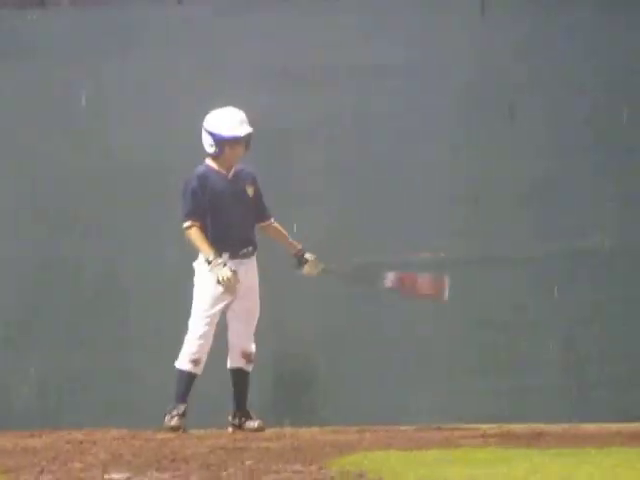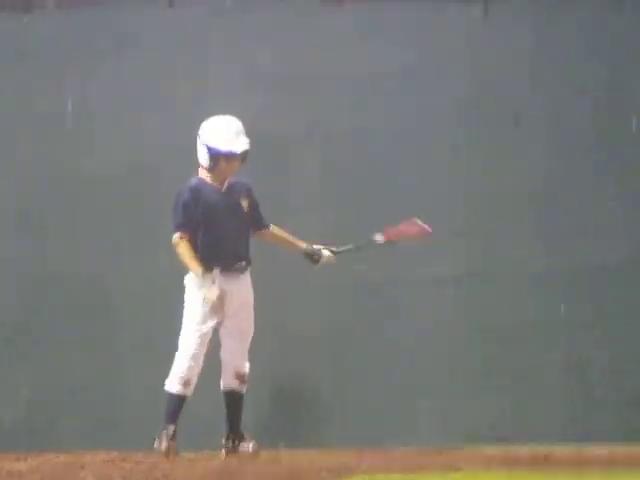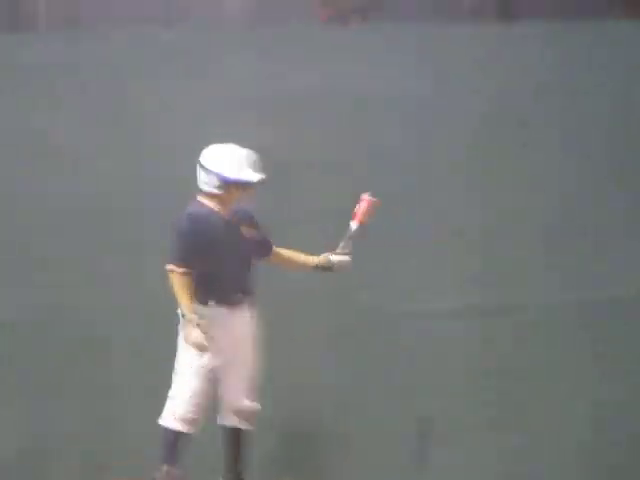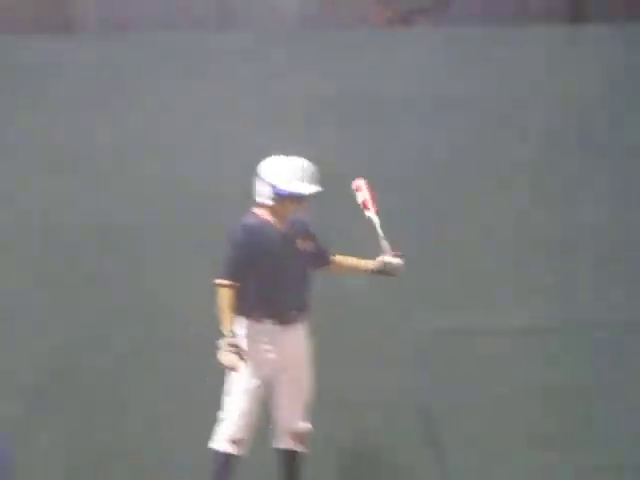
dt=0.1s
person 1, frame 1
left shoulder: (248, 178)
right shoulder: (200, 179)
left elbow: (264, 222)
right elbow: (191, 227)
left wrist: (299, 252)
right wrist: (215, 262)
left hip: (247, 265)
right hip: (215, 266)
left knee: (244, 342)
right knee: (199, 335)
left ankle: (240, 412)
person 1, frame 2
left shoulder: (242, 190)
right shoulder: (193, 190)
left elbow: (262, 229)
right elbow: (181, 240)
left wrist: (306, 249)
right wrist: (203, 280)
left hip: (239, 282)
right hip: (206, 281)
left knee: (237, 360)
right knee: (190, 355)
left ankle: (234, 435)
right ankle: (168, 432)
person 1, frame 3
left shoulder: (245, 219)
right shoulder: (194, 219)
left elbow: (270, 253)
right elbow: (177, 271)
left wrist: (320, 261)
right wrist: (189, 317)
left hip: (240, 316)
right hip: (206, 316)
left knee: (239, 397)
right knee: (187, 392)
person 1, frame 4
left shoulder: (300, 231)
right shoulder: (248, 231)
left elbow: (327, 262)
right elbow: (226, 285)
left wrist: (375, 266)
right wrist: (229, 336)
left hip: (295, 334)
right hip: (256, 334)
left knee: (294, 419)
right knee: (238, 414)
